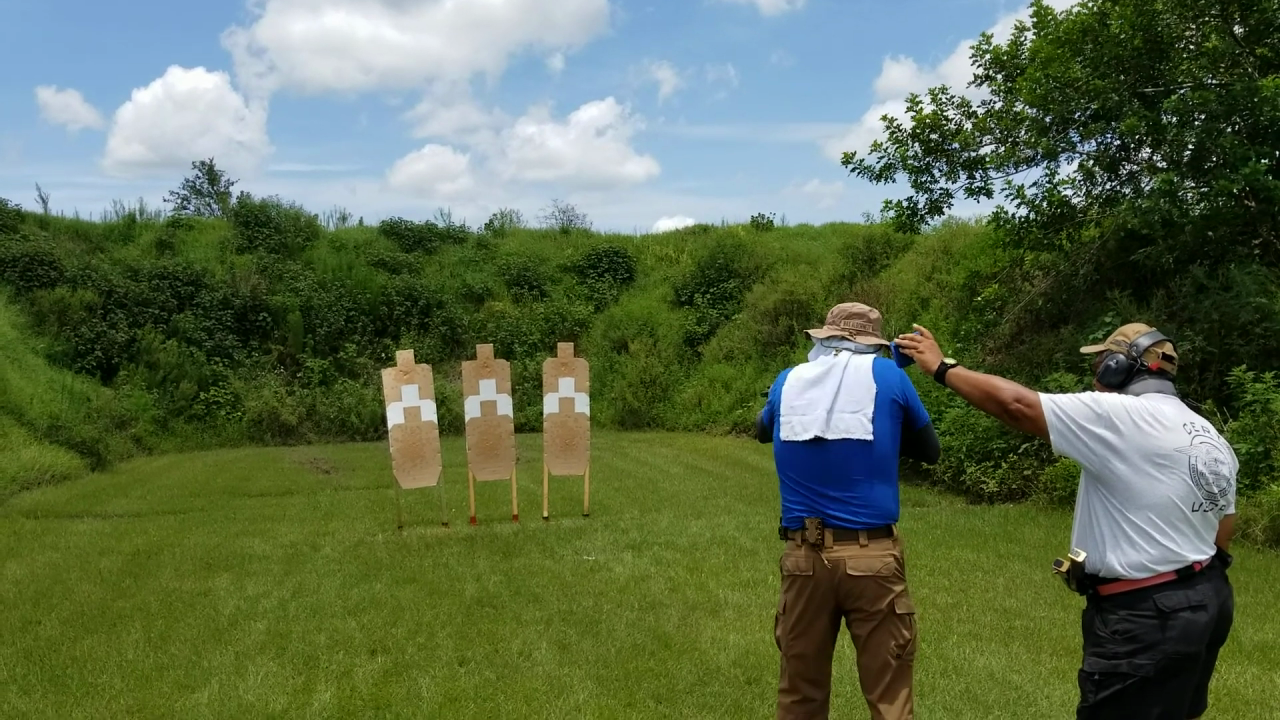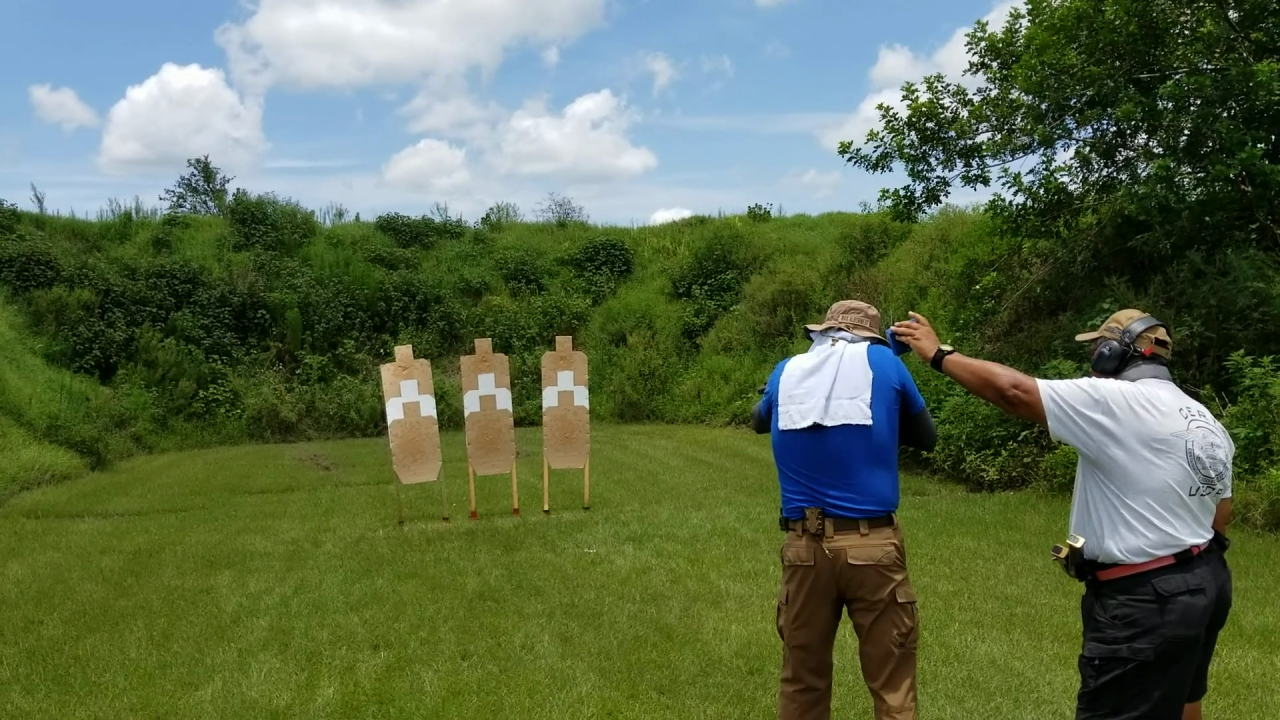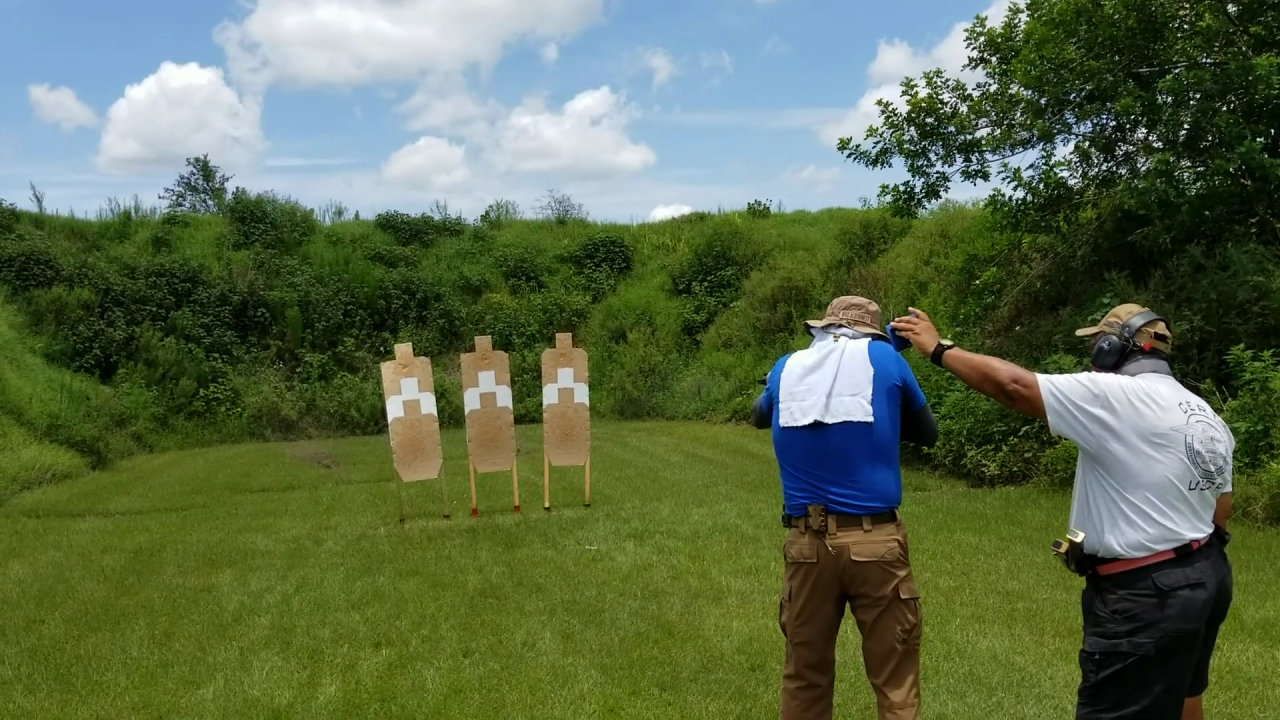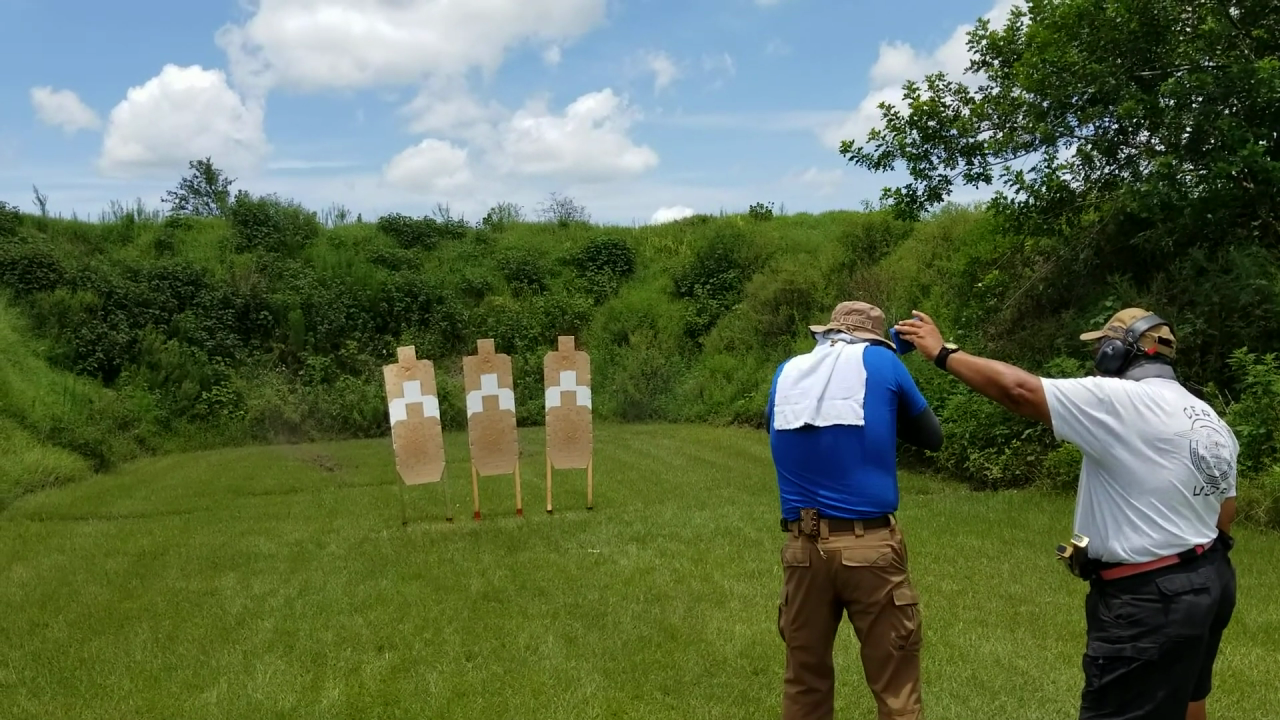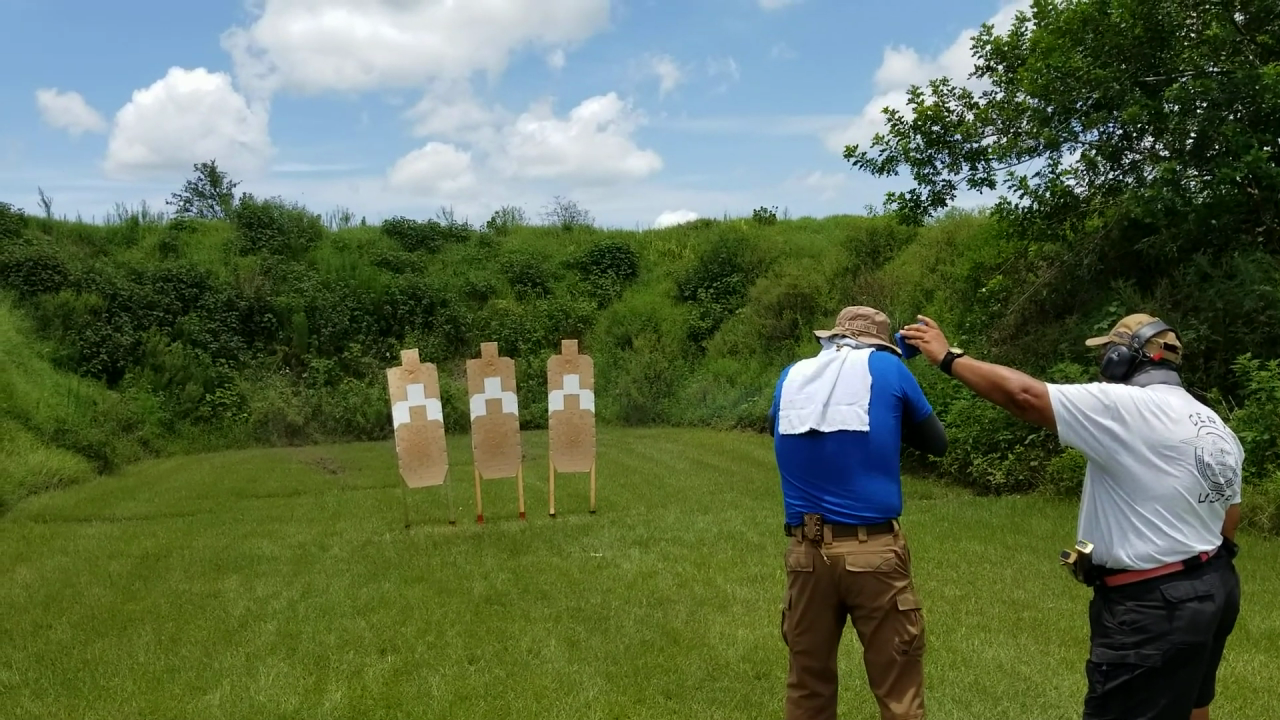
dt=0.5s
person 1, frame 1
left shoulder: (788, 381)
right shoulder: (886, 375)
left elbow: (762, 431)
right elbow: (929, 451)
left hip: (804, 558)
right hip: (872, 557)
person 1, frame 2
left shoulder: (786, 372)
right shoulder: (882, 362)
left elbow: (760, 421)
right elbow: (926, 438)
left hip: (804, 547)
right hip: (873, 546)
left knee: (802, 680)
right knee: (892, 686)
person 1, frame 3
left shoulder: (786, 368)
right shoulder: (883, 358)
left elbow: (761, 416)
right elbow: (927, 433)
left hip: (808, 544)
right hip: (876, 542)
left knee: (805, 675)
right knee: (895, 680)
person 1, frame 4
left shoulder: (787, 373)
right shoulder: (880, 363)
right elbow: (932, 438)
left hip: (804, 548)
right hip: (870, 547)
left knee: (805, 679)
right knee: (896, 686)
person 1, frame 5
left shoulder: (791, 377)
right shoulder: (885, 368)
right elbow: (936, 443)
left hip: (806, 553)
right hip: (874, 551)
left knee: (808, 685)
person 2, frame 1
left shoulder: (1121, 417)
right shoulder: (1212, 437)
left elbow: (1015, 404)
right elbow: (1223, 531)
left wrist: (941, 367)
left hip: (1146, 615)
right hip: (1206, 599)
person 2, frame 2
left shoulder: (1116, 402)
right shoulder: (1207, 421)
left elbow: (1012, 390)
right elbow: (1220, 515)
left wrist: (939, 353)
left hip: (1145, 601)
right hip: (1204, 583)
person 2, frame 3
left shoulder: (1116, 396)
right shoulder: (1207, 415)
left elbow: (1013, 385)
right elbow: (1220, 509)
left wrist: (938, 348)
left hip: (1146, 594)
right hip: (1205, 577)
person 2, frame 4
left shoulder: (1120, 401)
right shoulder: (1212, 421)
left elbow: (1018, 390)
right elbow: (1224, 513)
left wrist: (943, 352)
left hip: (1149, 599)
right hip: (1208, 581)
person 2, frame 5
left shoulder: (1126, 407)
right shoulder: (1217, 427)
left elbow: (1023, 394)
right elbow: (1229, 520)
left wrist: (948, 356)
left hip: (1153, 605)
right hip: (1213, 588)
